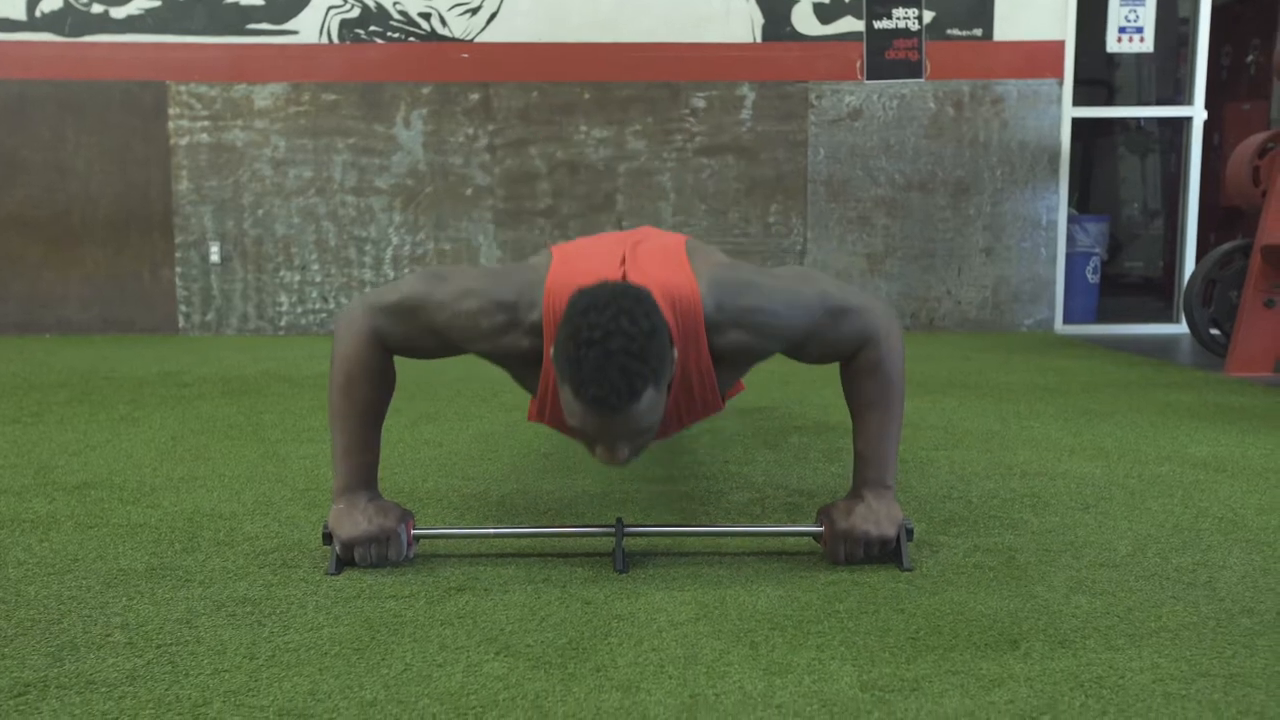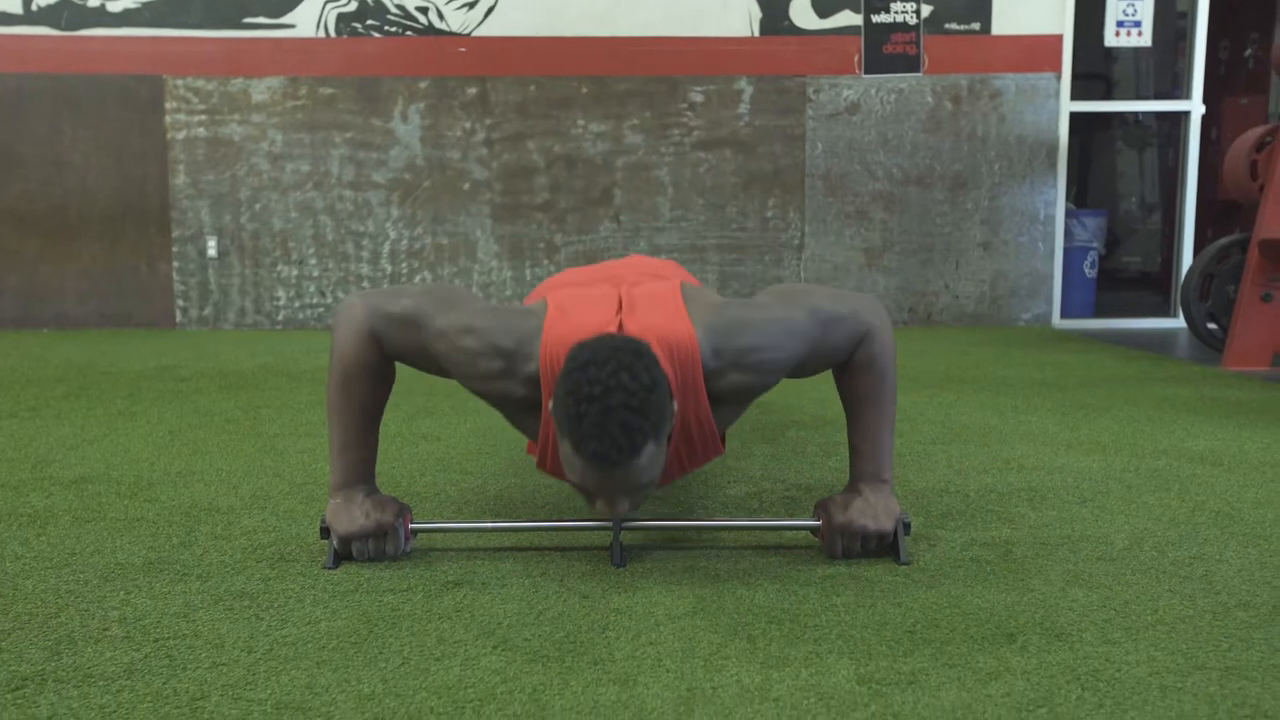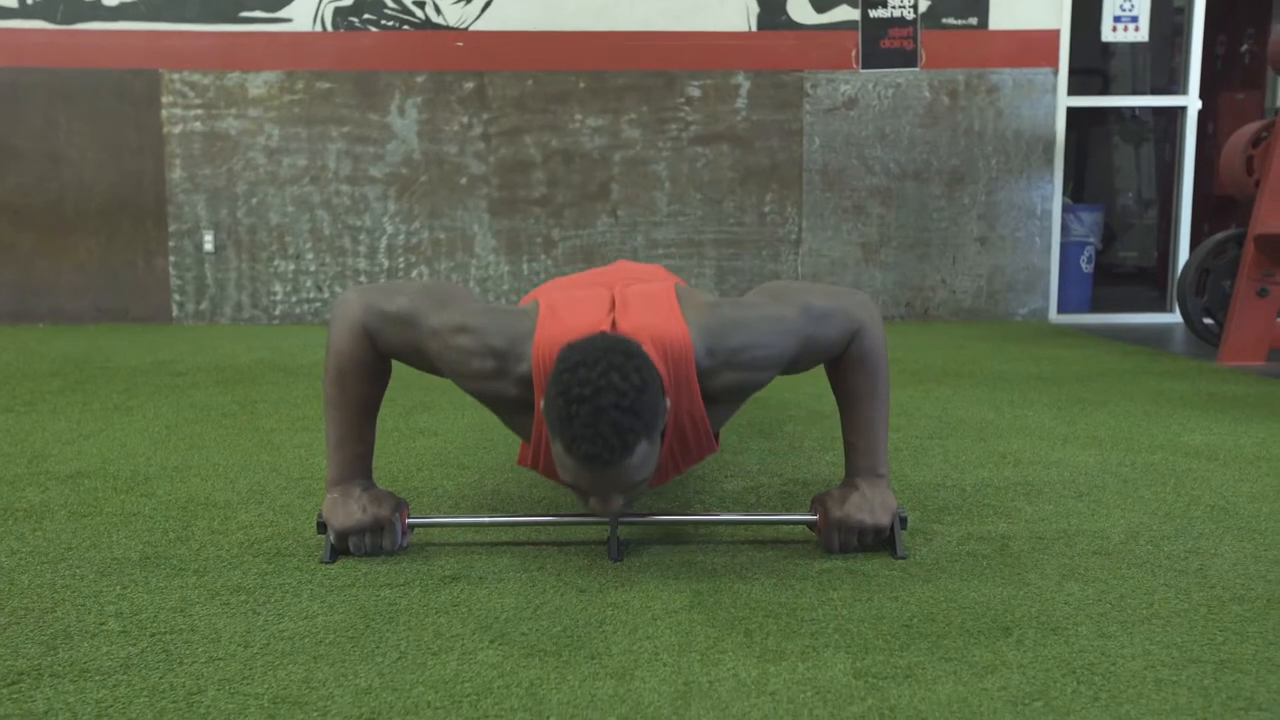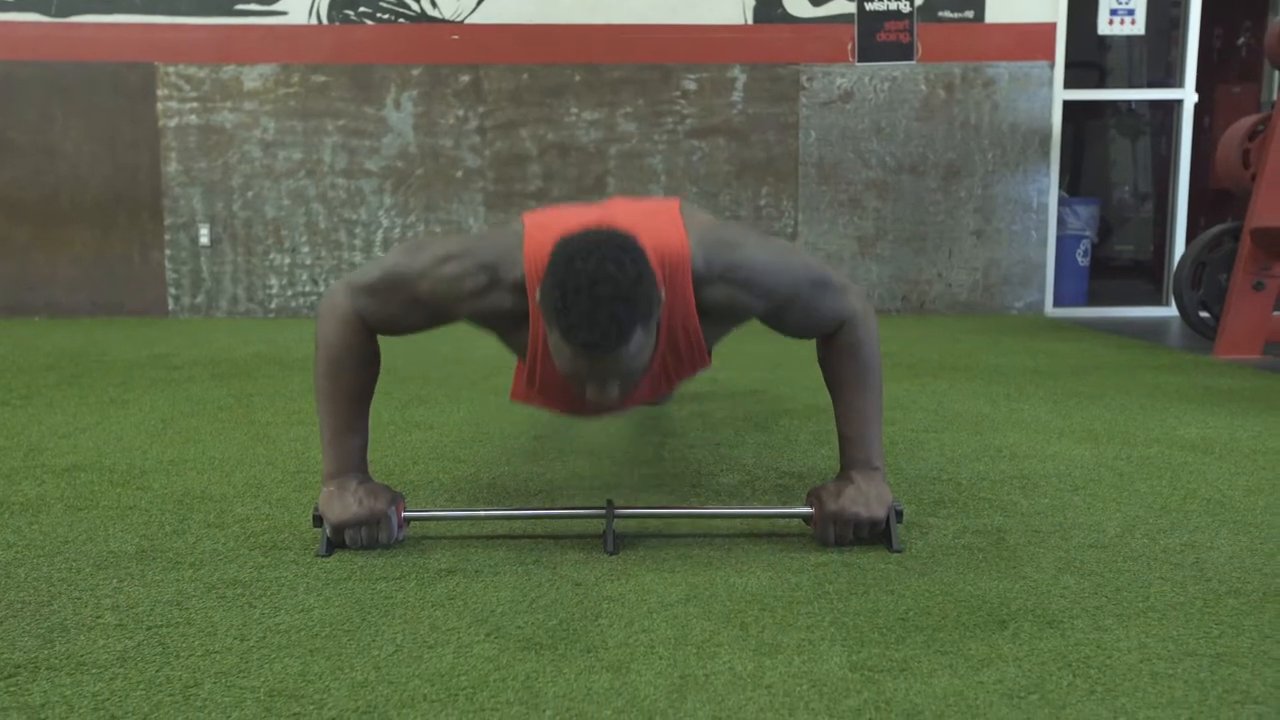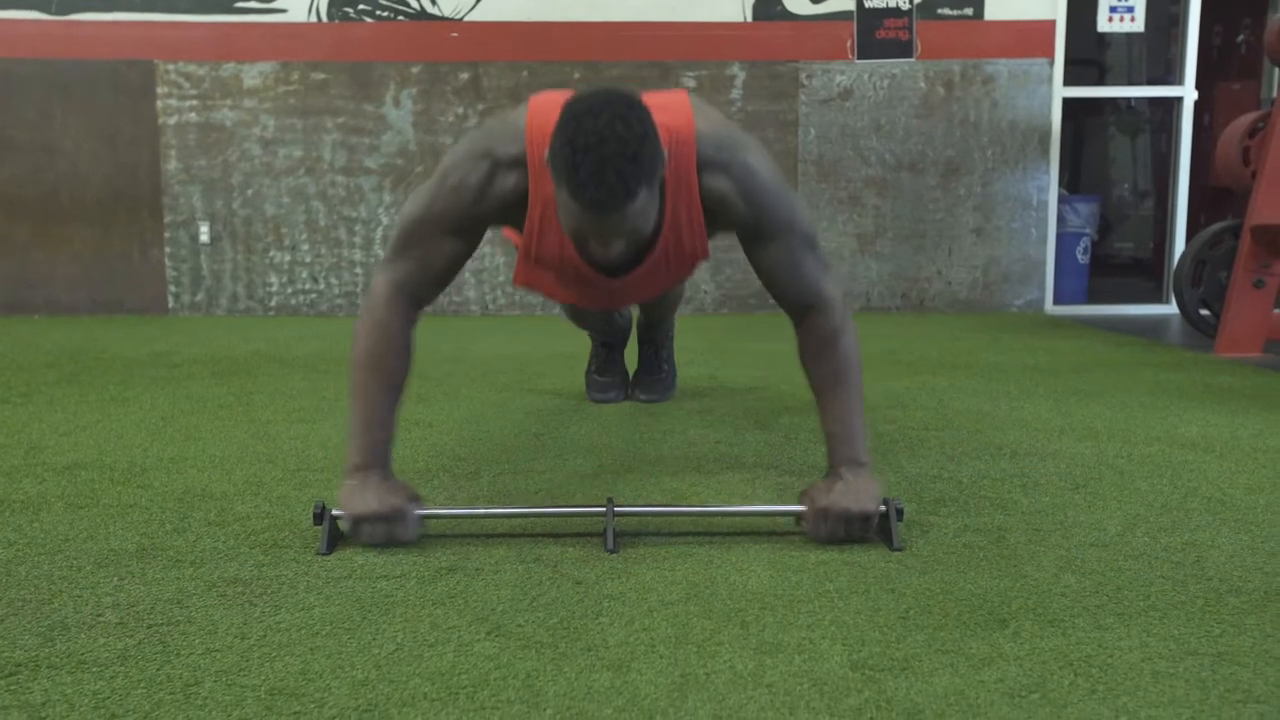
dt=0.2s
person 1, frame 1
left shoulder: (728, 318)
right shoulder: (513, 318)
left elbow: (876, 328)
right elbow: (360, 323)
left wrist: (874, 491)
right wrist: (353, 495)
right hip: (563, 300)
person 1, frame 2
left shoulder: (722, 359)
right shoulder: (513, 364)
left elbow: (868, 323)
right elbow: (359, 316)
left wrist: (873, 485)
right wrist: (350, 490)
person 1, frame 3
left shoulder: (714, 359)
right shoulder: (509, 363)
left elbow: (859, 318)
right elbow: (355, 314)
left wrist: (869, 479)
right wrist: (347, 484)
person 1, frame 4
left shoulder: (712, 275)
right shoulder: (499, 282)
left elbow: (850, 314)
right elbow: (343, 305)
left wrist: (864, 470)
right wrist: (343, 477)
right hip: (548, 281)
person 1, frame 5
left shoulder: (725, 169)
right shoulder: (497, 169)
left elbow: (817, 306)
right elbow: (392, 297)
left wrist: (851, 466)
right wrist: (366, 468)
left ankle: (658, 343)
right ankle: (606, 340)
